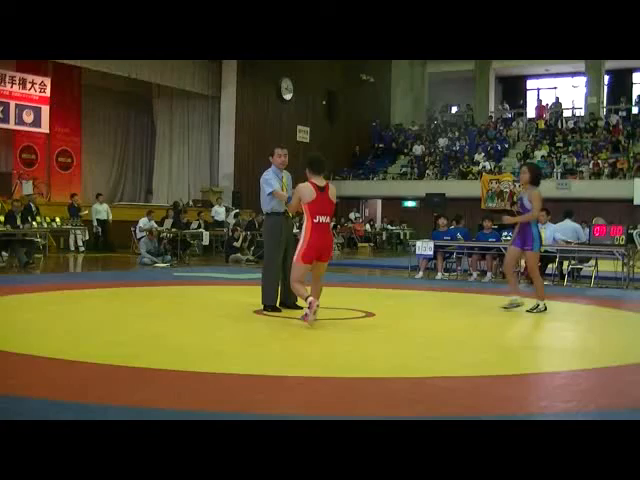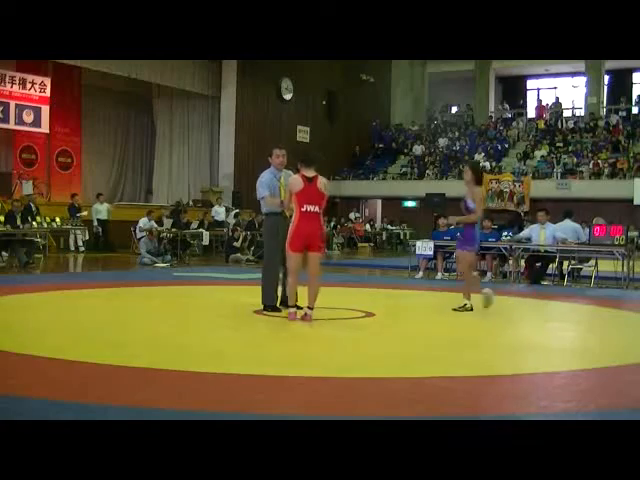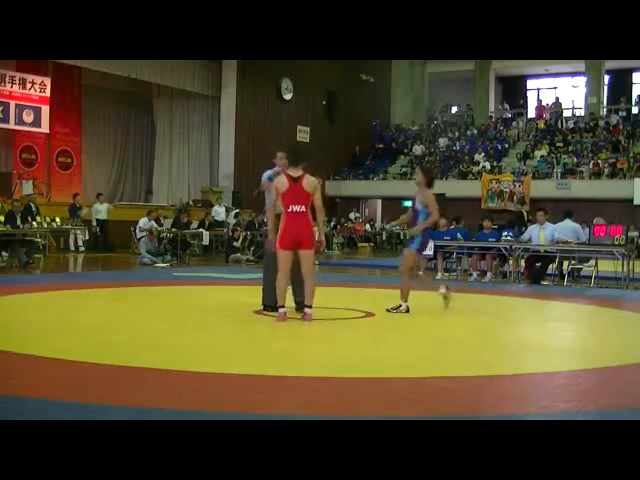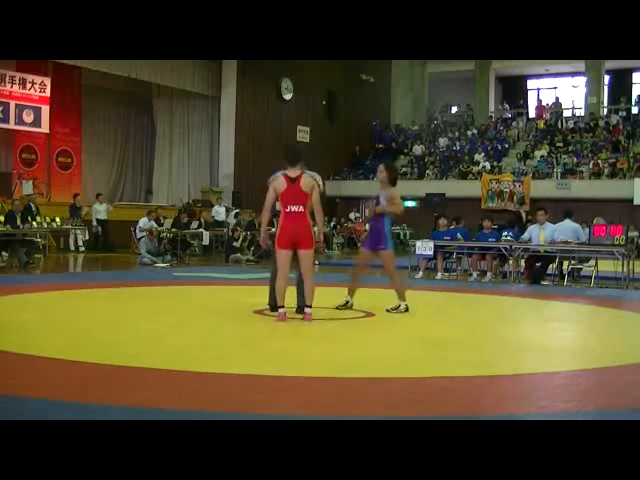
dt=0.4s
person 1, frame 1
left shoulder: (302, 188)
right shoulder: (332, 190)
left elbow: (291, 210)
left hip: (309, 241)
right hip: (327, 241)
left knee: (296, 282)
right knee: (317, 279)
left ankle: (311, 301)
right ankle: (310, 311)
person 1, frame 2
left shoulder: (293, 180)
right shoulder: (324, 182)
left elbow: (287, 206)
left hip: (298, 230)
right hip: (317, 231)
left knee: (292, 273)
right knee: (314, 275)
left ankle: (291, 310)
right ankle: (309, 311)
person 1, frame 3
left shoulder: (278, 181)
right shoulder: (312, 182)
left elbow: (271, 210)
right elbow: (319, 210)
left wrist: (271, 233)
right wrist: (321, 233)
left hip: (287, 229)
right hip: (306, 230)
left knee: (283, 274)
right knee: (308, 274)
left ankle: (281, 311)
right ankle: (308, 311)
person 1, frame 4
left shoulder: (277, 182)
right shoulder: (310, 181)
left elbow: (267, 209)
right elbow: (317, 209)
left wrist: (263, 232)
left hip: (285, 229)
right hip: (304, 229)
left knee: (282, 273)
right knee: (307, 274)
left ankle: (281, 311)
right ankle: (308, 311)
person 2, frame 1
left shoulder: (288, 176)
right shoulder: (268, 176)
right elbow: (278, 194)
right wrist: (292, 200)
left hip: (287, 219)
right hip: (274, 220)
left knee: (289, 261)
right knee: (273, 262)
left ankle: (288, 299)
right ankle: (269, 303)
person 2, frame 2
left shoulder: (289, 175)
right shoulder: (265, 177)
right elbow: (266, 200)
right wrist: (282, 203)
left hip: (287, 219)
right hip: (273, 220)
right knee: (272, 262)
left ankle: (287, 299)
right ankle: (269, 302)
person 2, frame 3
right shoulder: (270, 174)
right elbow: (265, 185)
right wrist: (274, 175)
right hip: (275, 220)
left knee: (296, 262)
right knee: (271, 262)
left ankle: (300, 301)
right ankle: (269, 302)
person 2, frame 4
left shoulder: (311, 176)
right shoulder: (282, 176)
left elbow: (319, 188)
right elbow: (272, 182)
left wrist: (316, 184)
right wrist: (274, 180)
right knee: (279, 262)
left ankle: (302, 304)
right ankle: (274, 302)
person 3, frame 1
left shoulder: (534, 193)
right shoulder: (523, 192)
left elbow: (534, 214)
left wrist: (513, 219)
right wrist: (514, 234)
left hip: (532, 235)
right hip: (521, 234)
left knee: (533, 271)
right knee: (507, 266)
left ankle: (541, 303)
right ankle: (515, 298)
person 3, frame 2
left shoulder: (477, 192)
right shoulder: (468, 191)
left elbow: (478, 216)
left wrist: (457, 219)
left hip: (472, 235)
right hip: (464, 234)
left knee: (464, 271)
right knee: (461, 270)
left ankle: (485, 291)
right ankle: (467, 302)
person 3, frame 3
left shoulder: (427, 195)
right shoulder: (418, 194)
left elbow: (435, 215)
right elbow: (409, 215)
left wrist: (419, 227)
right wrist: (396, 223)
left hip: (419, 237)
right hip: (416, 237)
left knee: (403, 271)
right knee: (411, 271)
left ankle: (403, 305)
right ankle: (442, 289)
person 3, frame 4
left shoulder: (391, 192)
right shoulder: (380, 192)
left elbow: (399, 209)
left wrist: (381, 209)
right wrist: (367, 231)
left hip: (384, 235)
right hip: (372, 234)
left knee: (391, 272)
right knee: (357, 269)
left ankle: (403, 304)
right ankle: (349, 300)
